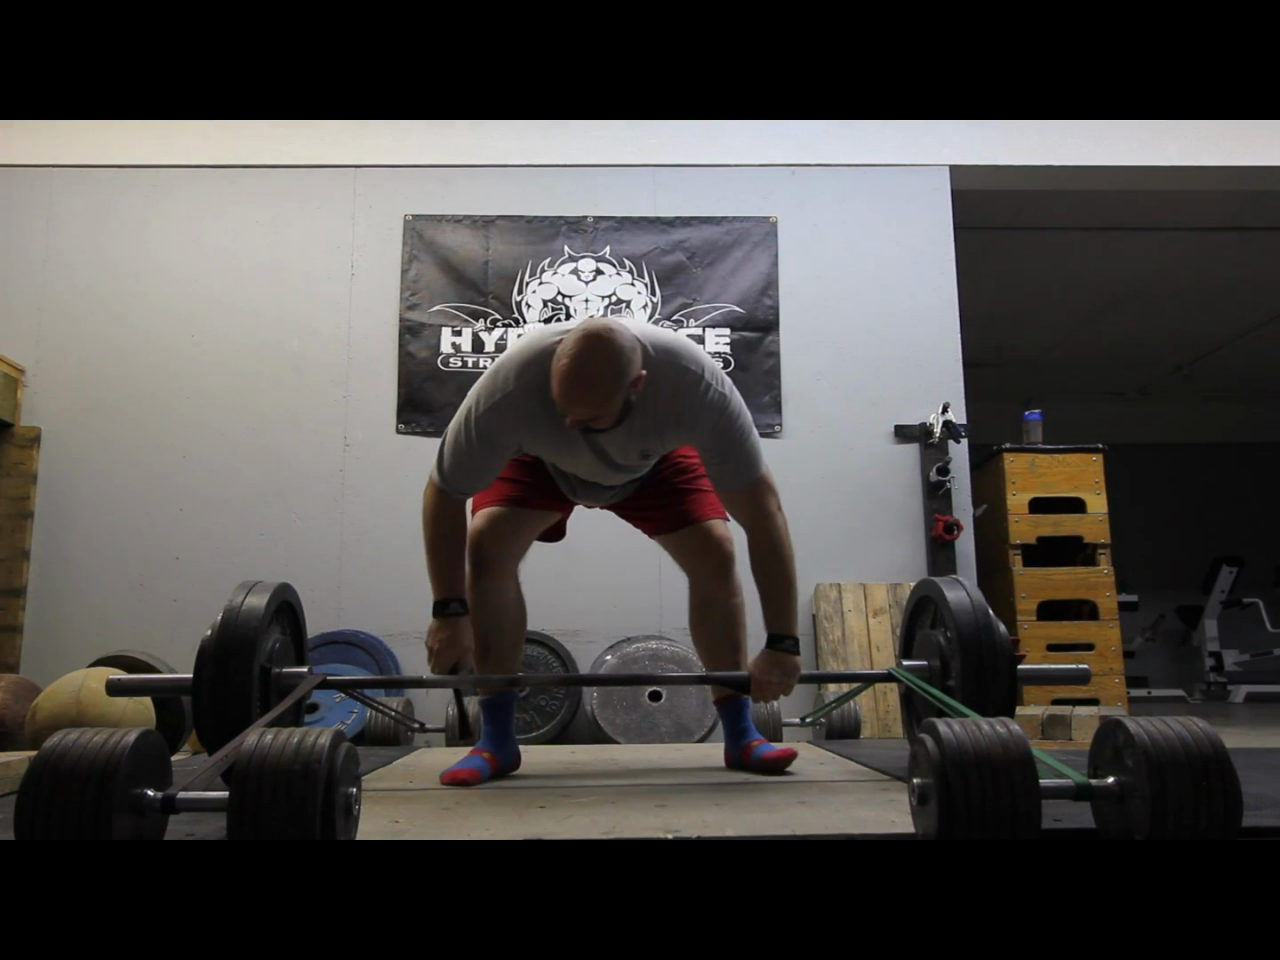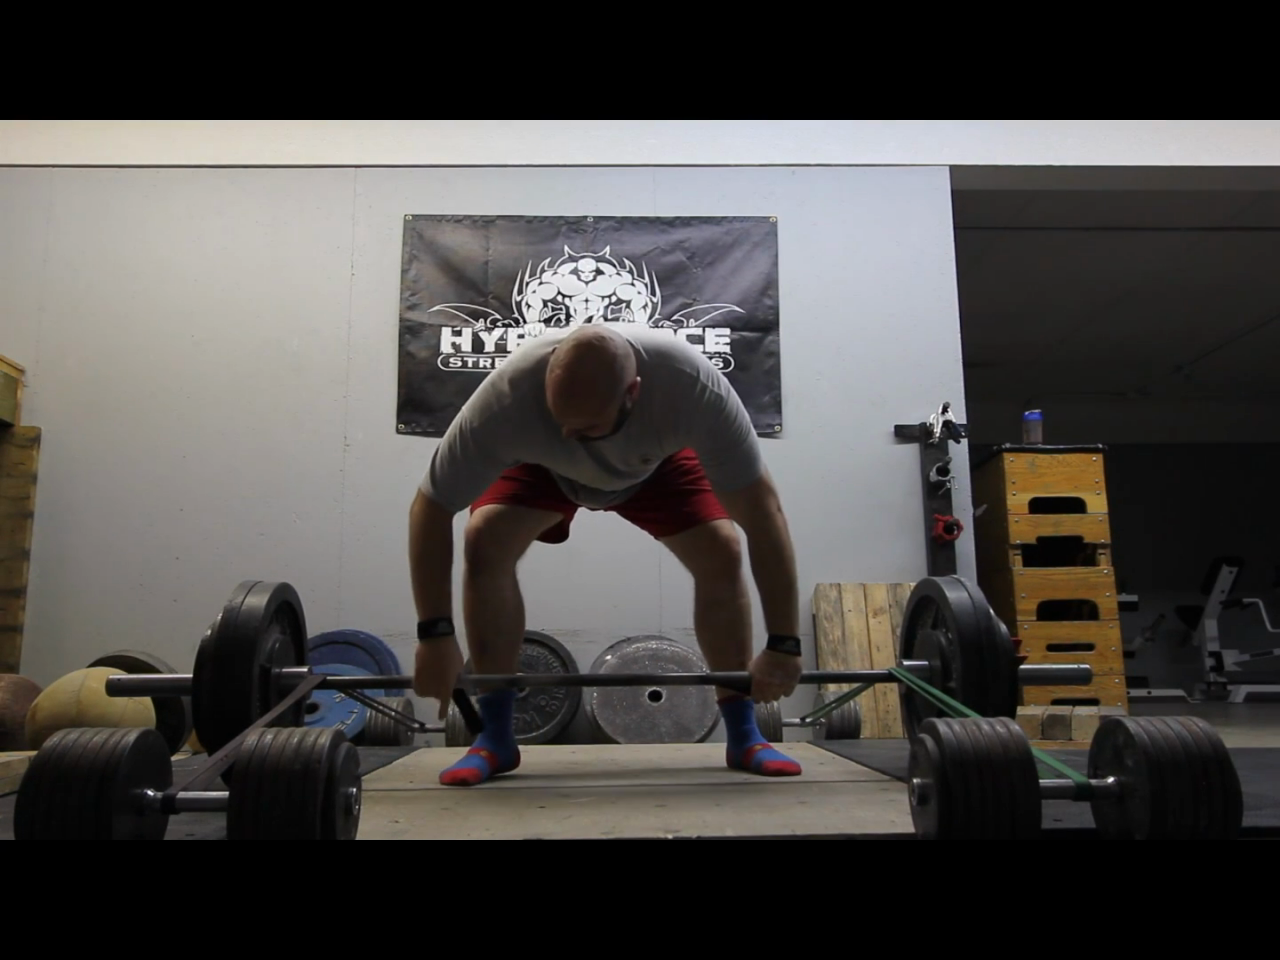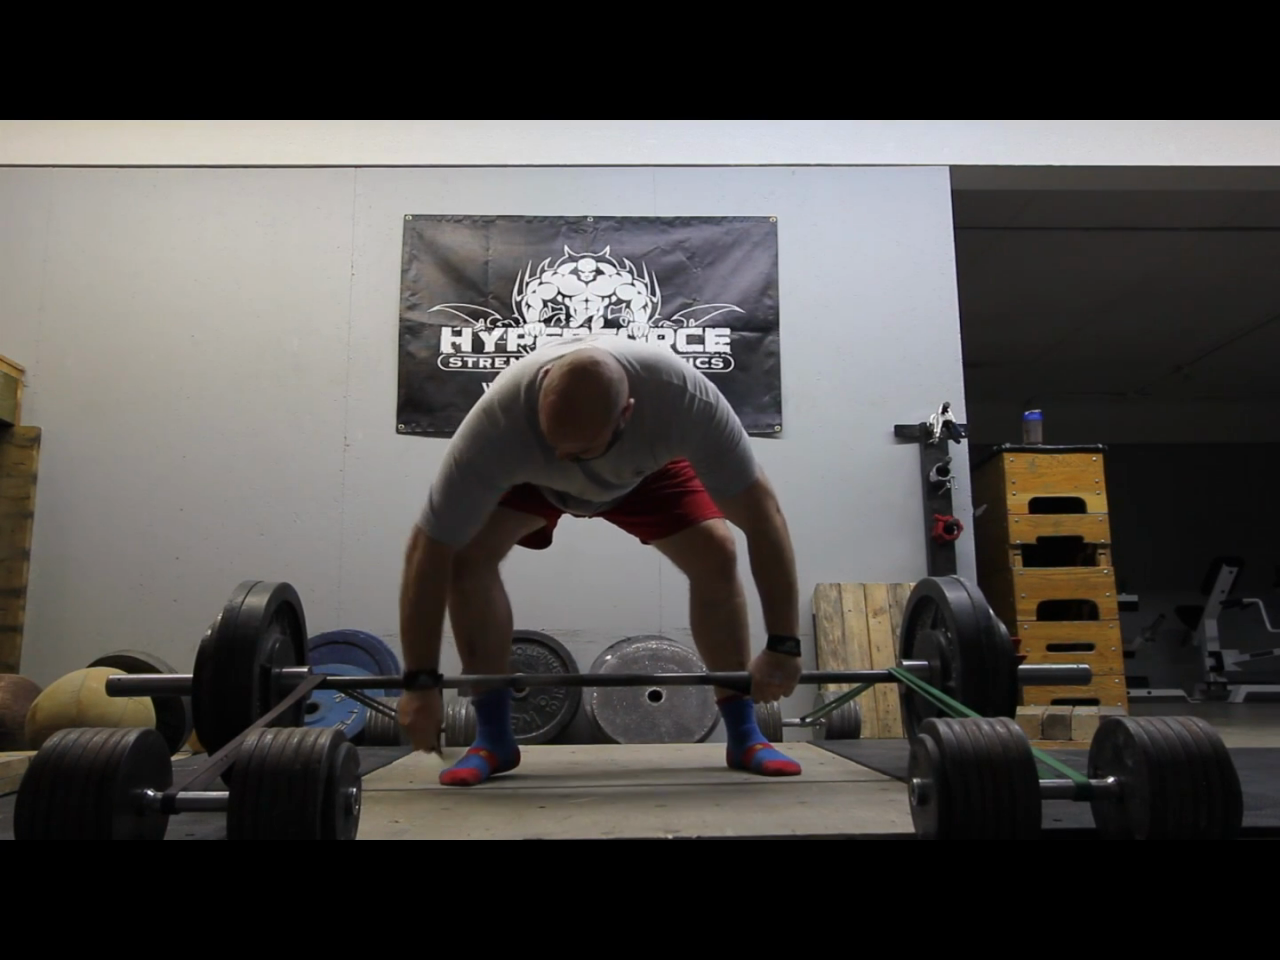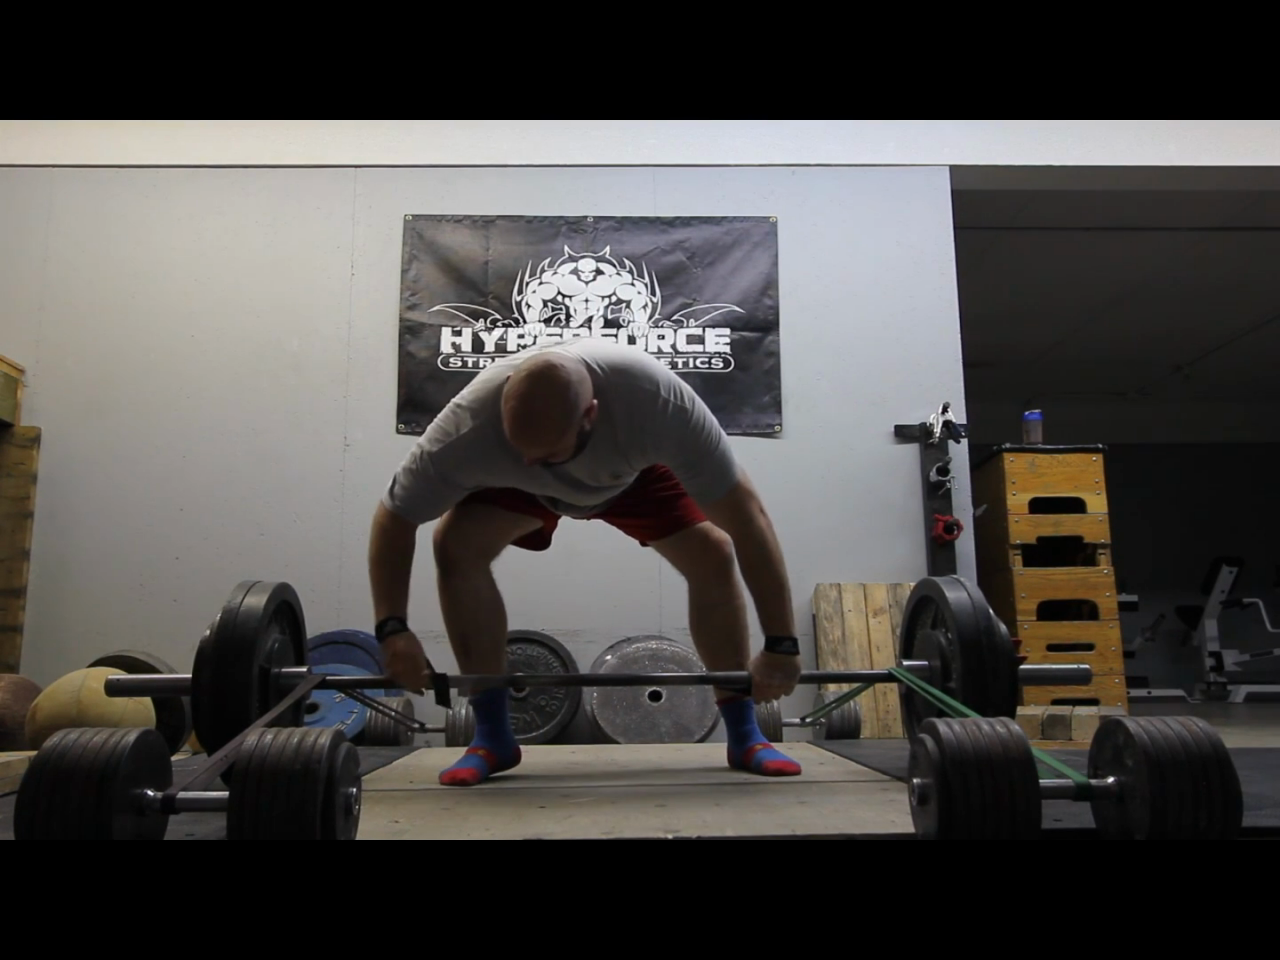
dt=0.4s
person 1, frame 1
left shoulder: (697, 386)
right shoulder: (510, 388)
left elbow: (762, 509)
right elbow: (444, 494)
left wrist: (782, 643)
right wrist: (450, 610)
left hip: (655, 458)
right hip: (539, 458)
left knee: (715, 554)
right knee: (487, 545)
left ankle: (740, 733)
right ankle: (497, 739)
person 1, frame 2
left shoulder: (694, 389)
right shoulder: (507, 398)
left elbow: (762, 511)
right elbow: (430, 508)
left wrist: (783, 645)
right wrist: (434, 634)
left hip: (657, 460)
right hip: (539, 464)
left knee: (721, 554)
right knee: (485, 544)
left ankle: (743, 735)
right ankle: (495, 737)
person 1, frame 3
left shoulder: (684, 399)
right shoulder: (499, 423)
left elbow: (761, 514)
right elbow: (432, 547)
left wrist: (783, 645)
right wrist: (420, 682)
left hip: (647, 467)
right hip: (525, 475)
left knee: (716, 555)
right knee: (469, 550)
left ankle: (743, 734)
right ankle: (494, 737)
person 1, frame 4
left shoulder: (659, 403)
right shoulder: (469, 426)
left elbow: (746, 516)
right elbow: (395, 517)
left wrist: (780, 646)
right wrist: (391, 627)
left hip: (638, 468)
left knee: (714, 556)
right knee: (456, 546)
left ankle: (743, 734)
right ankle: (493, 736)
